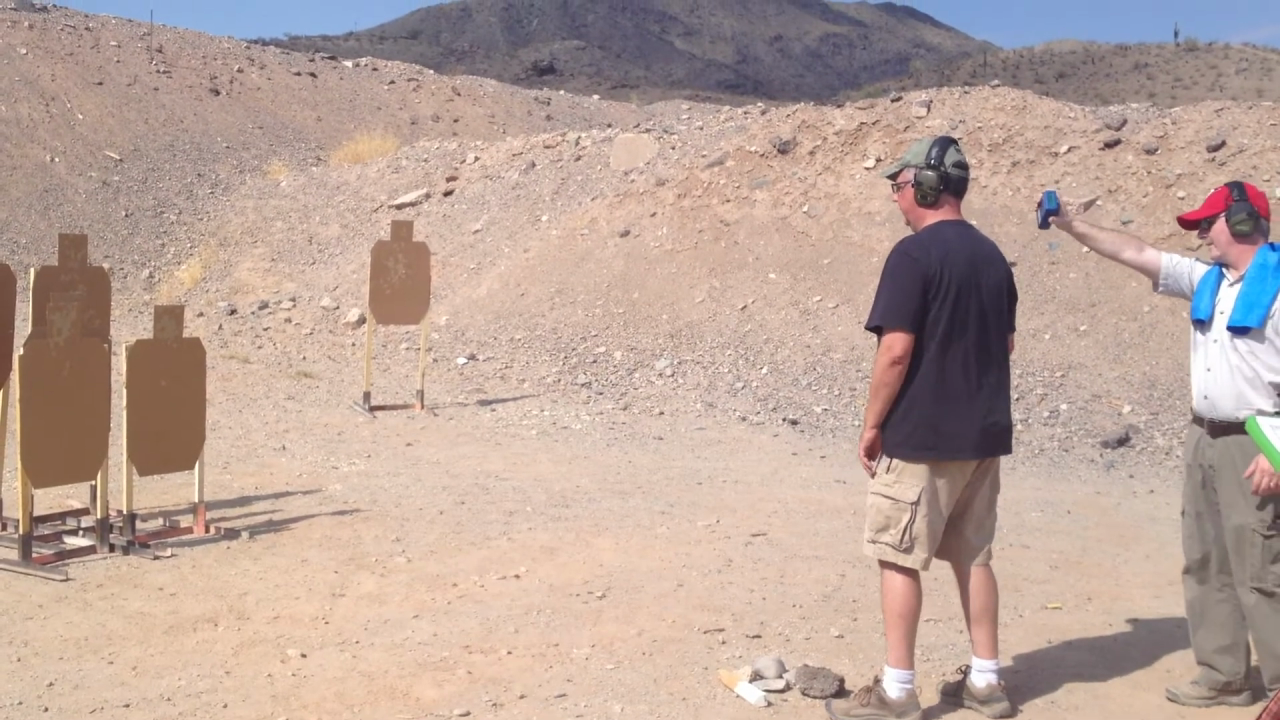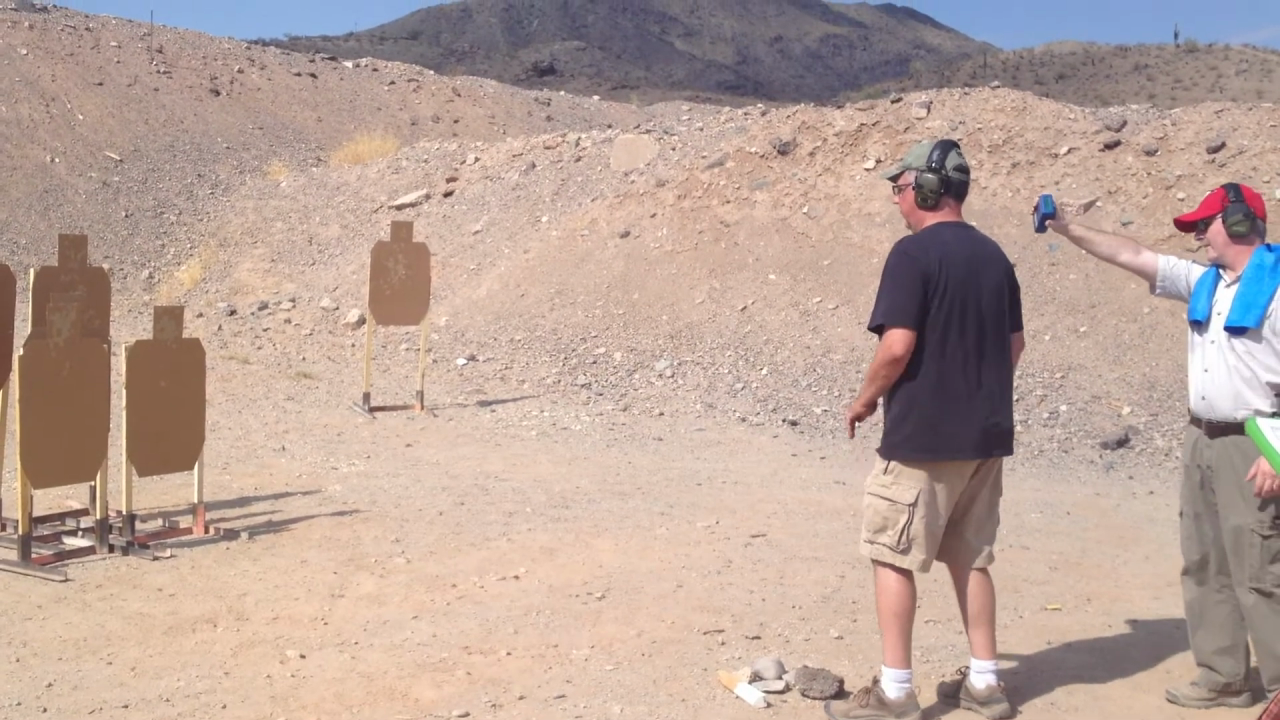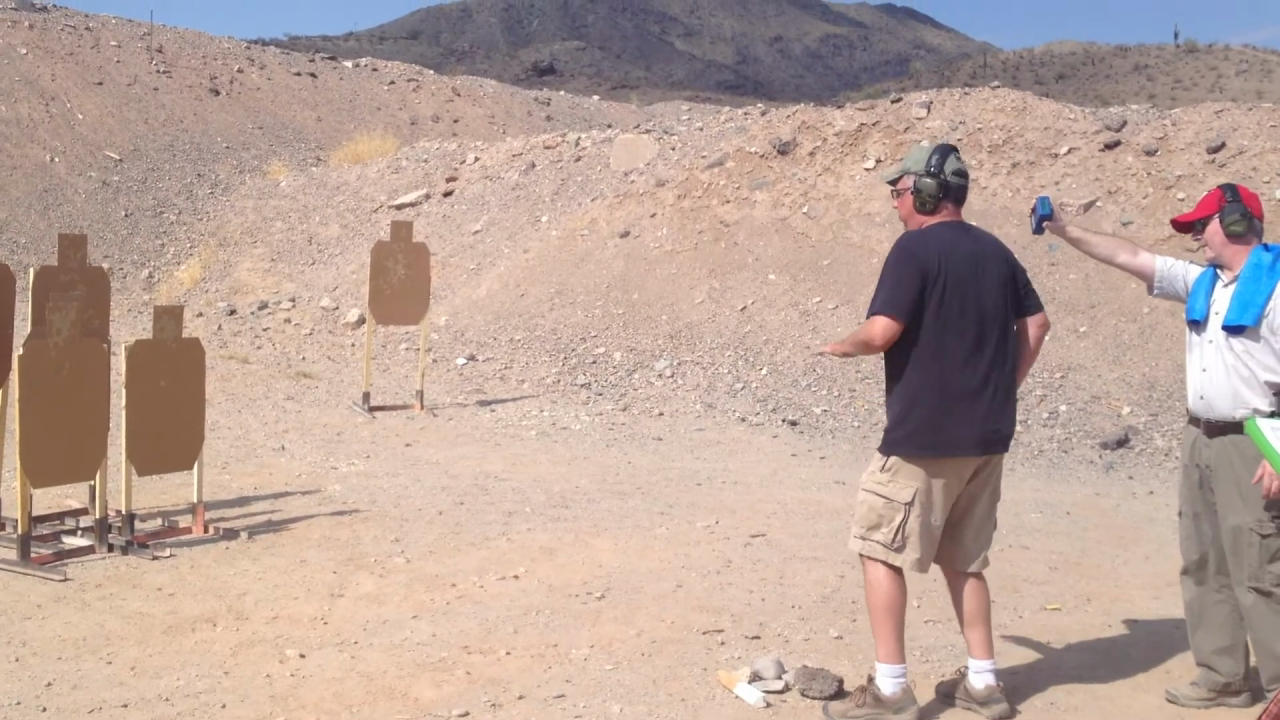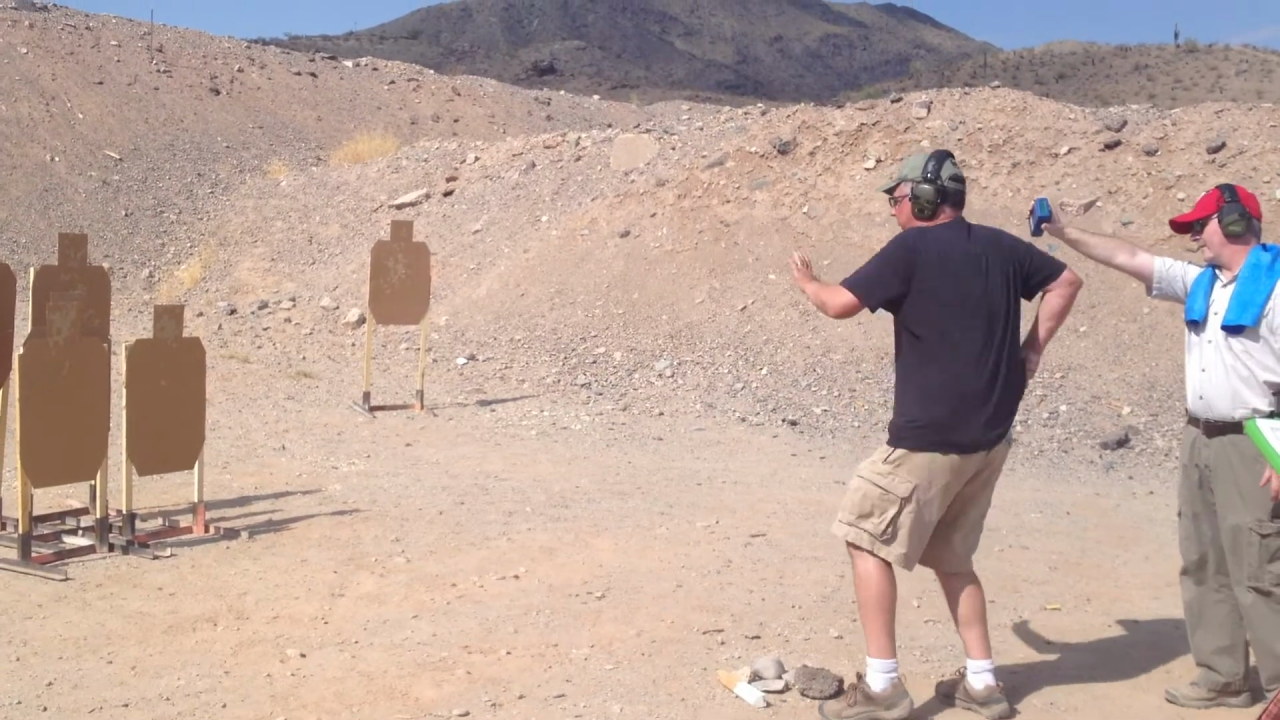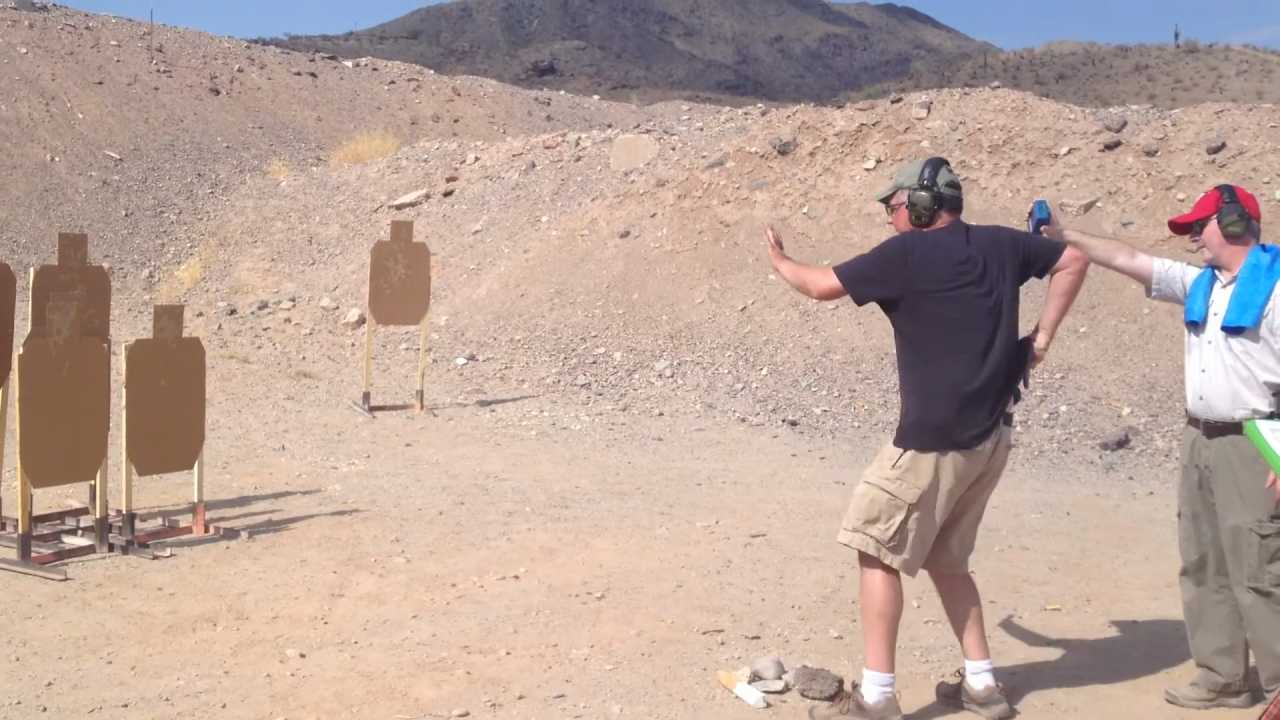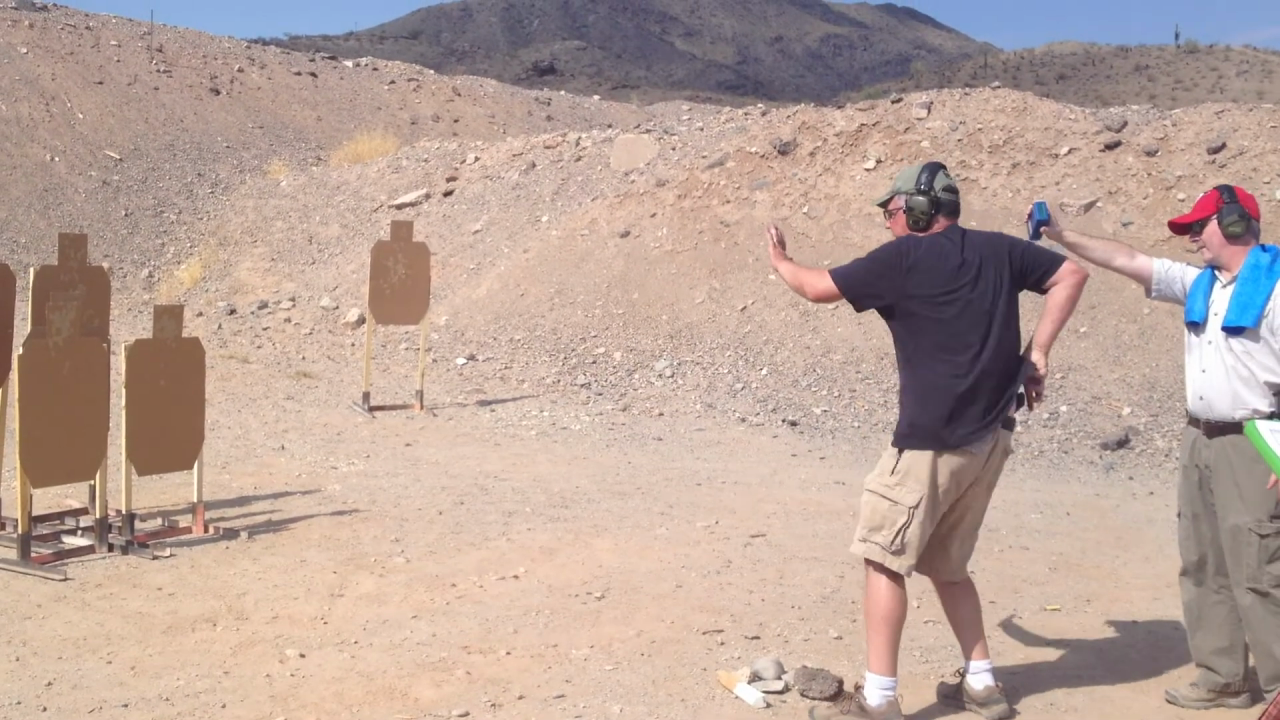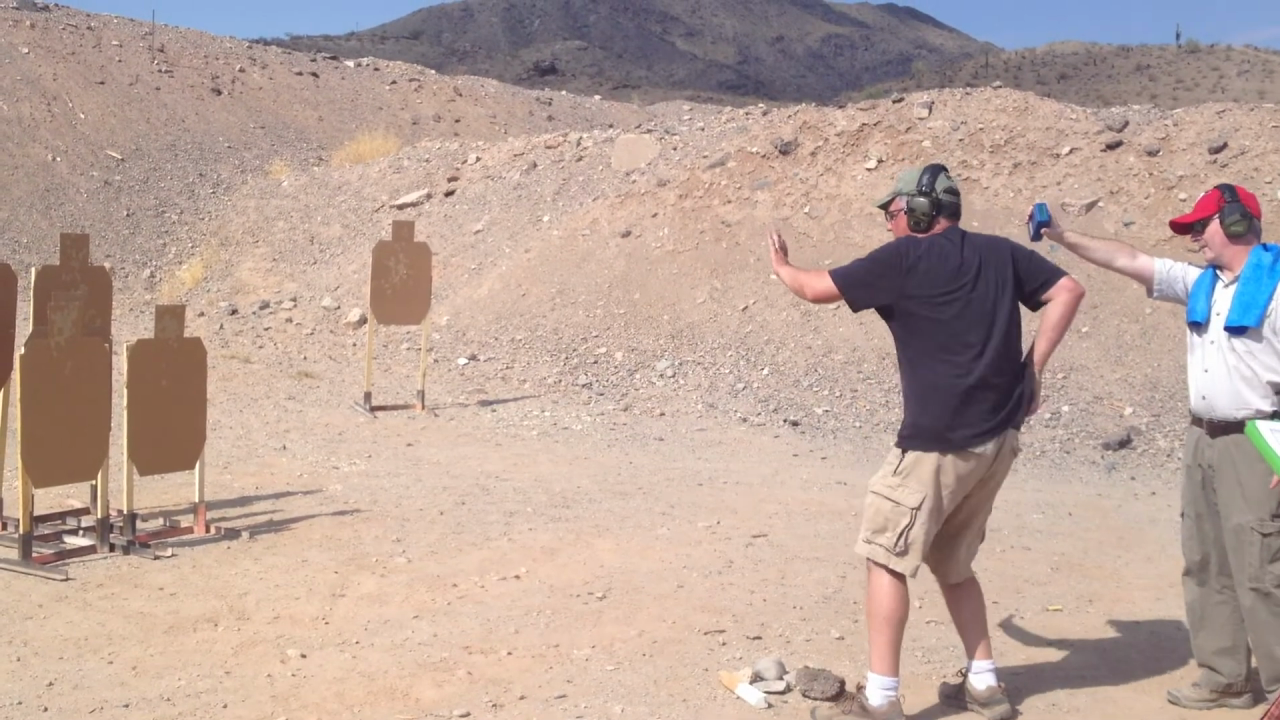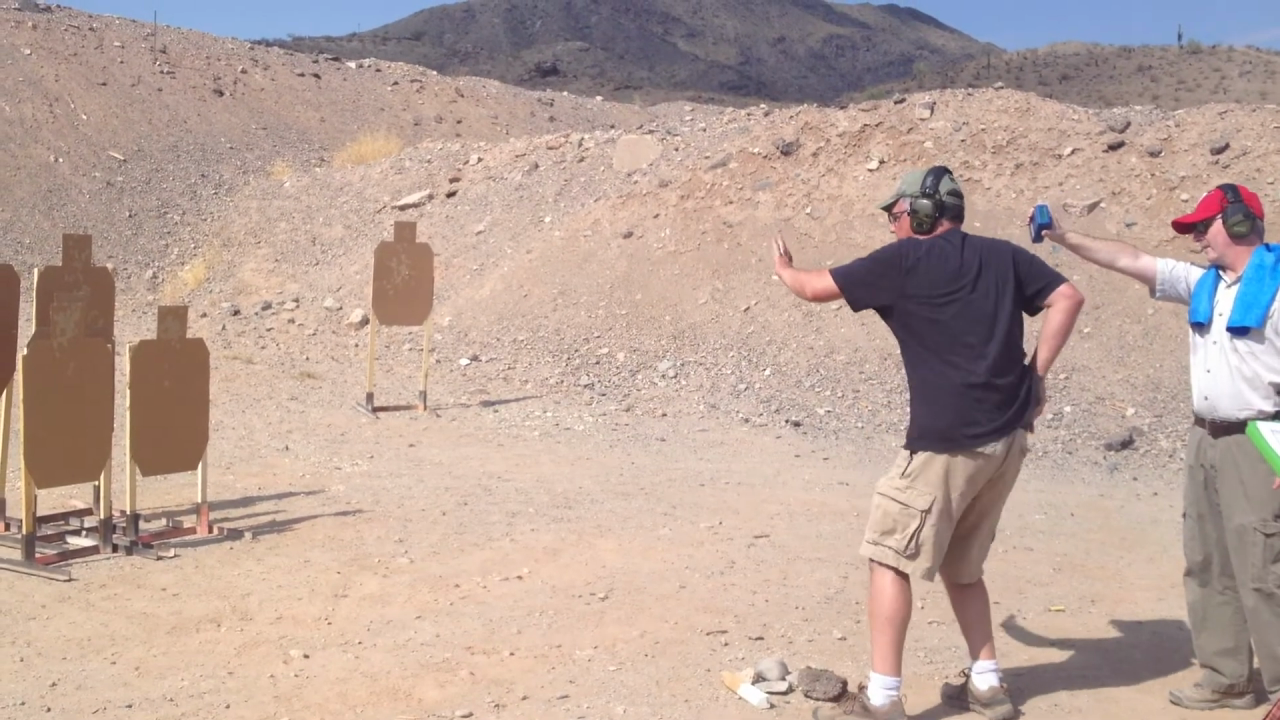
dt=0.1s
person 1, frame 1
left shoulder: (914, 253)
right shoulder: (990, 254)
left elbow: (896, 350)
right elbow: (1005, 344)
left wrist: (872, 423)
left hip: (921, 436)
right hip: (984, 434)
left knee: (897, 559)
right knee: (972, 556)
person 1, frame 2
left shoulder: (914, 253)
right shoulder: (992, 254)
left elbow: (897, 347)
right elbow: (1014, 343)
left wrist: (863, 400)
left hip: (921, 437)
right hip: (984, 436)
left knee: (893, 559)
right knee: (971, 559)
person 1, frame 3
left shoulder: (915, 249)
right shoulder: (994, 251)
left elbow: (884, 331)
right elbow: (1037, 325)
left wrist: (844, 346)
left hip: (922, 438)
right hip: (987, 435)
left knee: (881, 552)
right knee: (961, 559)
person 1, frame 4
left shoulder: (912, 248)
right shoulder: (999, 246)
left elbow: (840, 303)
right elbow: (1065, 282)
left wrist: (805, 281)
right wrist: (1030, 352)
left hip: (928, 434)
right hip: (988, 434)
left knee: (866, 541)
right knee: (951, 558)
person 1, frame 5
left shoulder: (909, 252)
right shoulder: (1000, 244)
left elbow: (824, 284)
right elbow: (1073, 262)
left wrist: (778, 259)
right wrist: (1041, 337)
left hip: (935, 437)
right hip: (990, 434)
left knee: (878, 553)
right knee: (946, 560)
person 1, frame 6
left shoulder: (905, 256)
right shoulder: (997, 250)
left elbow: (820, 288)
right elbow: (1071, 275)
left wrist: (779, 260)
right wrist: (1037, 353)
left hip: (931, 439)
right hip: (990, 436)
left knee: (884, 560)
right knee: (946, 564)
person 1, frame 7
left shoulder: (905, 258)
right shoulder: (1000, 252)
left elbow: (819, 288)
right elbow: (1069, 291)
left wrist: (781, 266)
right wrist: (1034, 366)
left hip: (938, 440)
right hip: (998, 438)
left knee: (886, 559)
right knee: (951, 563)
person 1, frame 8
left shoulder: (905, 259)
right shoulder: (1001, 255)
left elbow: (819, 287)
right elbow: (1068, 297)
left wrist: (784, 270)
right wrist: (1037, 372)
left hip: (946, 440)
right hip: (1006, 439)
left knee: (891, 559)
right knee: (959, 565)
person 2, frame 1
right shoulder: (1204, 280)
right elbow: (1137, 253)
right wrist: (1072, 226)
right hip: (1204, 440)
right knee: (1205, 565)
right ankle: (1223, 676)
person 2, frame 2
right shoulder: (1201, 282)
right elbow: (1133, 256)
right wrist: (1068, 229)
right hip: (1201, 440)
right knee: (1204, 566)
right ankle: (1223, 677)
person 2, frame 3
right shoulder: (1199, 282)
right elbow: (1131, 257)
right wrist: (1066, 232)
right hip: (1200, 441)
right knee: (1203, 566)
right ankle: (1222, 677)
person 2, frame 4
right shoulder: (1198, 282)
right elbow: (1130, 258)
right wrist: (1064, 233)
right hip: (1200, 440)
right knee: (1203, 565)
right ankle: (1221, 676)
person 2, frame 5
right shoulder: (1197, 284)
right elbow: (1129, 259)
right wrist: (1064, 237)
right hip: (1200, 441)
right knee: (1203, 567)
right ankle: (1222, 677)
person 2, frame 6
right shoulder: (1197, 284)
right elbow: (1129, 261)
right wrist: (1063, 238)
right hip: (1200, 441)
right knee: (1202, 566)
right ankle: (1221, 677)
person 2, frame 7
right shoulder: (1199, 283)
right elbow: (1131, 261)
right wrist: (1063, 238)
right hip: (1203, 439)
right knee: (1206, 566)
right ankle: (1223, 677)
person 2, frame 8
right shoulder: (1202, 283)
right elbow: (1133, 261)
right wrist: (1065, 239)
right hip: (1205, 440)
right knee: (1208, 567)
right ankle: (1225, 677)
